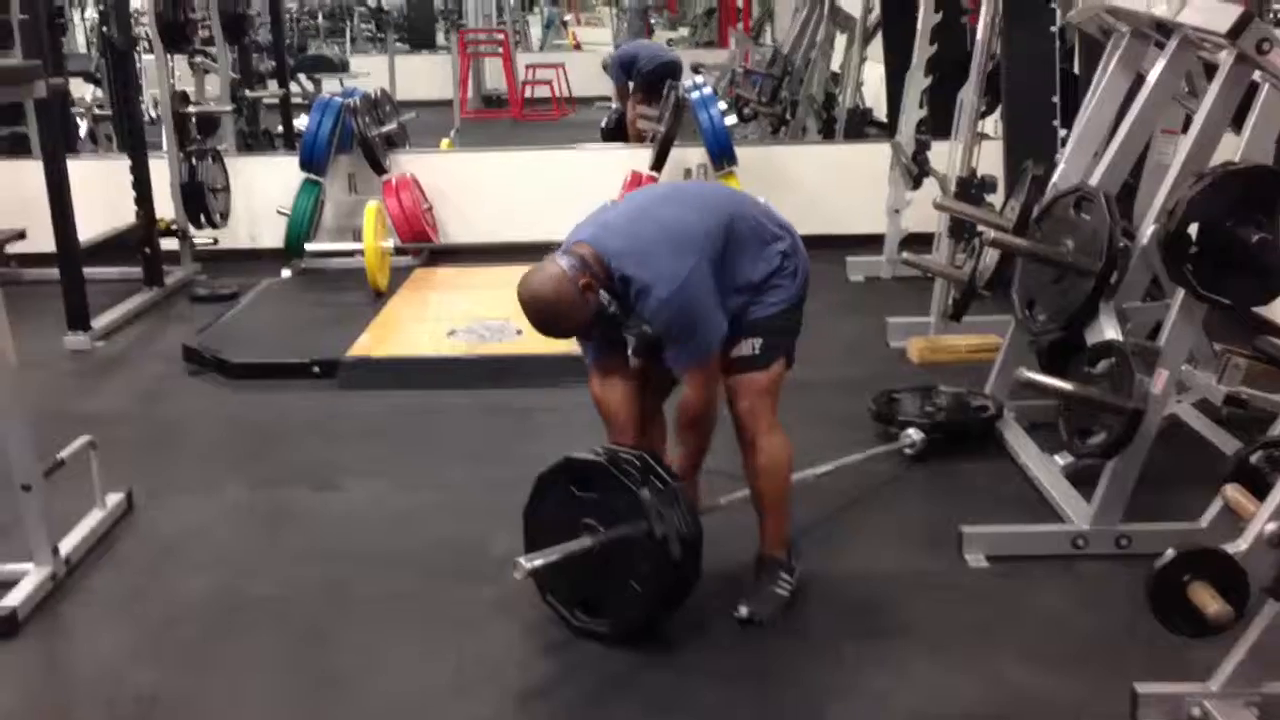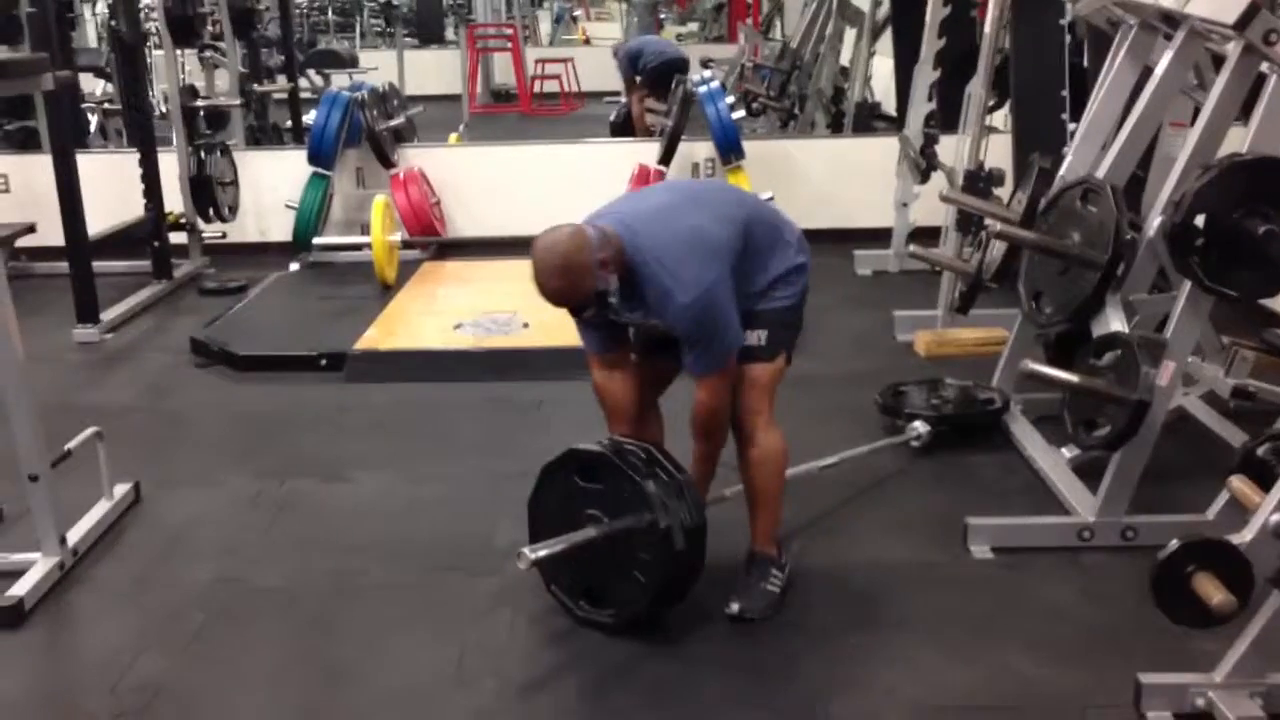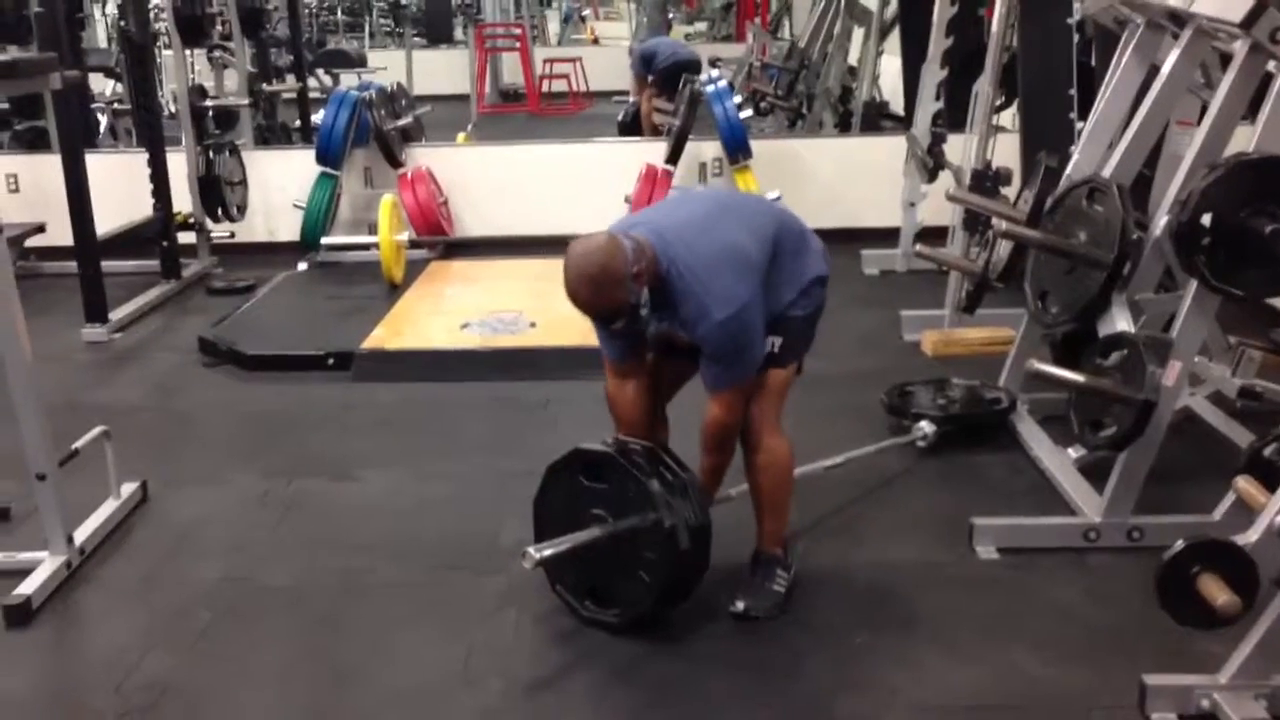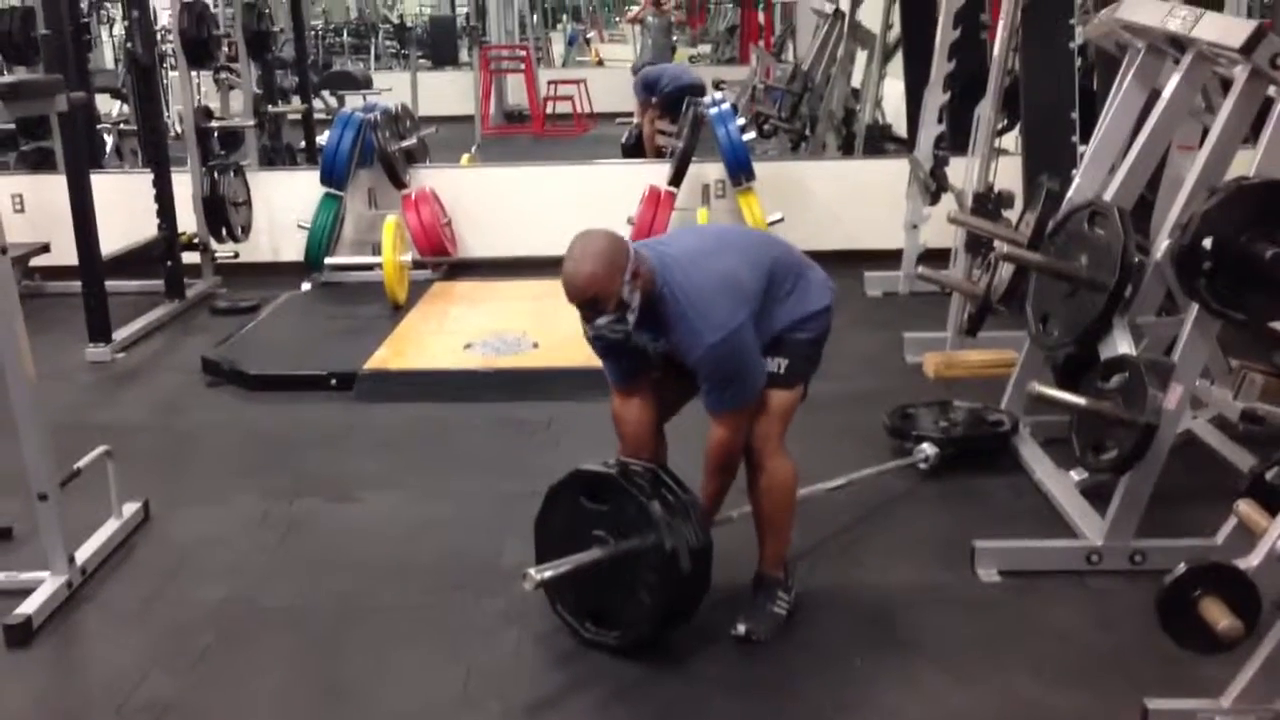
dt=0.4s
person 1, frame 1
left shoulder: (666, 285)
right shoulder: (573, 274)
left elbow: (701, 389)
right elbow: (610, 380)
left wrist: (684, 477)
left hip: (765, 275)
right hip: (699, 272)
left knee: (752, 417)
right knee: (640, 397)
left ankle: (777, 560)
person 1, frame 2
left shoulder: (686, 285)
right shoulder: (583, 263)
left elbow: (712, 393)
right elbow: (611, 371)
left wrist: (698, 486)
left hip: (768, 274)
left knee: (748, 412)
right knee: (636, 395)
left ankle: (768, 556)
person 1, frame 3
left shoulder: (717, 301)
right shoulder: (609, 275)
left elbow: (727, 410)
right elbow: (625, 381)
left wrist: (699, 499)
left hip: (789, 282)
left knee: (756, 418)
right knee: (645, 398)
left ankle: (774, 557)
person 1, frame 4
left shoulder: (710, 321)
right shoulder: (606, 305)
left elbow: (728, 431)
right elbow: (631, 400)
left wrist: (700, 519)
left hip: (794, 309)
left knee: (760, 441)
right knee: (639, 422)
left ankle: (775, 580)
